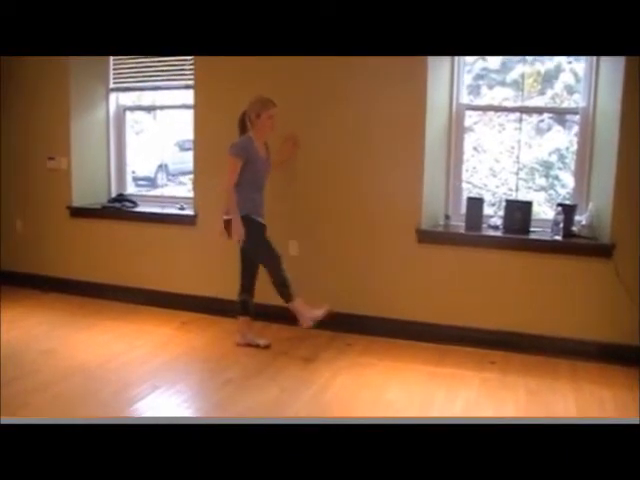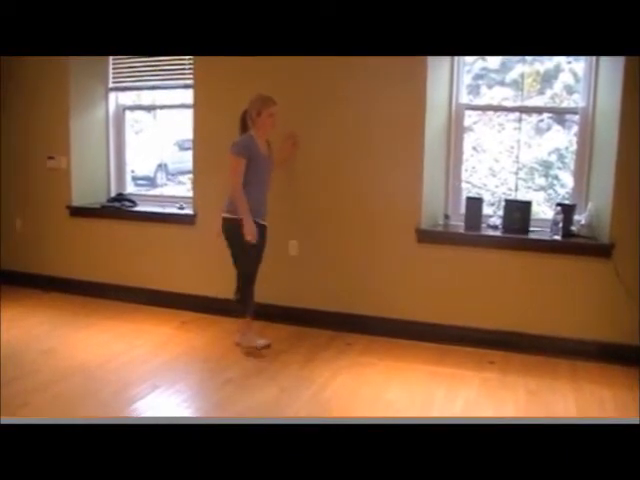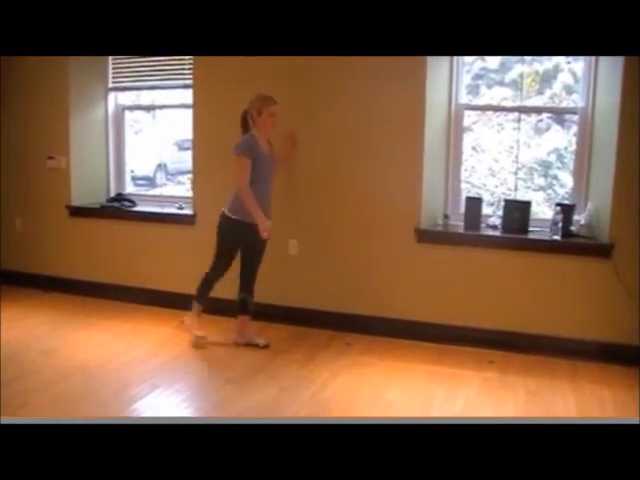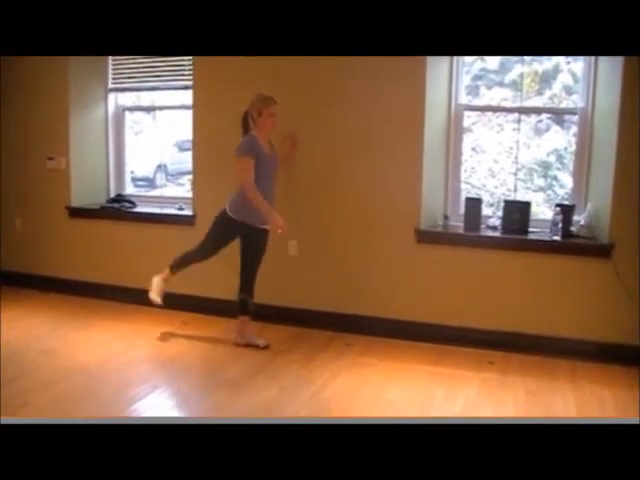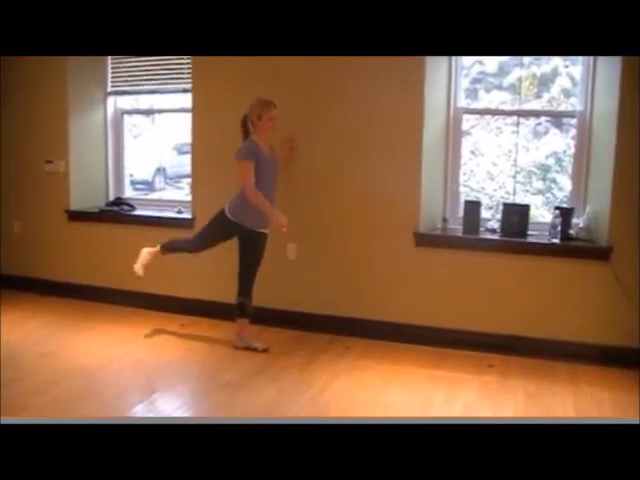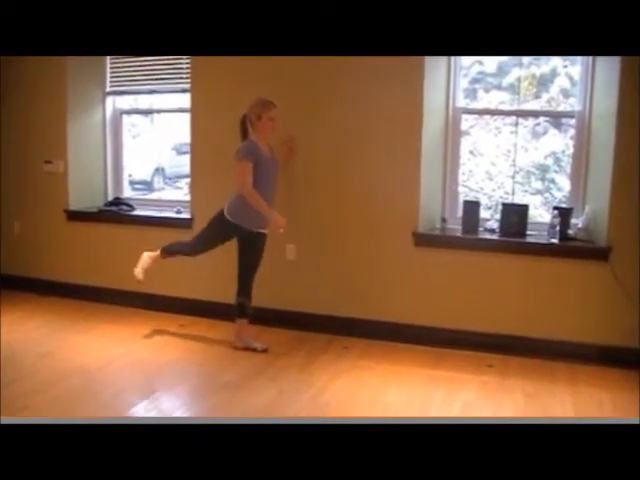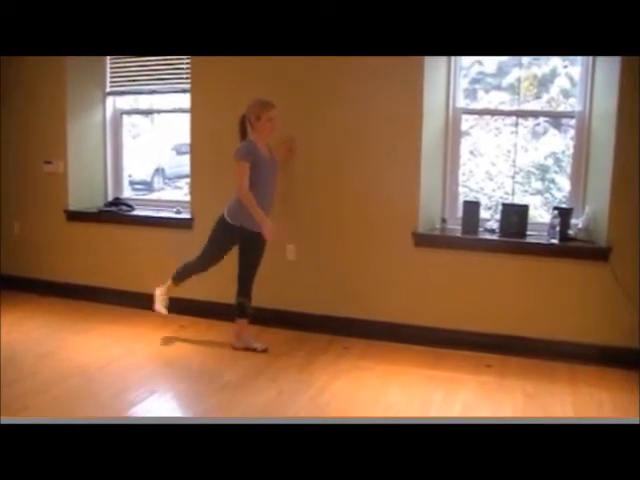
dt=0.1s
person 1, frame 1
left shoulder: (264, 146)
right shoulder: (241, 146)
right elbow: (230, 186)
left wrist: (283, 156)
right wrist: (236, 222)
left hip: (254, 218)
right hip: (241, 217)
left knee: (250, 276)
right knee: (272, 260)
left ankle: (244, 332)
right ankle: (301, 311)
person 1, frame 2
left shoulder: (267, 144)
right shoulder: (242, 145)
right elbow: (236, 185)
left wrist: (285, 153)
right wrist: (245, 220)
left hip: (257, 220)
right hip: (236, 219)
left knee: (249, 276)
right knee: (245, 273)
left ankle: (244, 331)
right ankle: (246, 332)
person 1, frame 3
left shoulder: (269, 144)
right shoulder: (246, 144)
right elbow: (243, 185)
left wrist: (285, 154)
right wrist: (260, 218)
left hip: (258, 220)
right hip: (237, 219)
left knee: (249, 276)
right knee: (219, 267)
left ankle: (244, 331)
right ankle: (194, 316)
person 1, frame 4
left shoulder: (270, 146)
right shoulder: (248, 146)
right elbow: (247, 186)
left wrist: (284, 154)
right wrist: (271, 214)
left hip: (259, 223)
right hip: (236, 215)
left knee: (249, 277)
right knee: (203, 252)
left ankle: (243, 332)
right ankle: (162, 279)
person 1, frame 5
left shoulder: (270, 148)
right shoulder: (248, 149)
right elbow: (248, 188)
left wrist: (284, 157)
right wrist: (273, 213)
left hip: (258, 226)
right hip: (234, 217)
left knee: (247, 280)
right knee: (194, 244)
left ankle: (242, 334)
right ankle: (151, 252)
person 1, frame 6
left shoulder: (268, 149)
right shoulder: (247, 149)
right elbow: (246, 189)
left wrist: (284, 157)
right wrist: (271, 214)
left hip: (257, 227)
right hip: (235, 219)
left knee: (246, 280)
right knee: (194, 247)
left ankle: (241, 335)
right ankle: (151, 257)
person 1, frame 7
left shoulder: (269, 150)
right shoulder: (246, 149)
right elbow: (243, 190)
left wrist: (282, 158)
right wrist: (263, 220)
left hip: (257, 227)
right hip: (234, 221)
left knee: (247, 280)
right knee: (205, 261)
left ankle: (241, 335)
right ankle: (165, 290)
